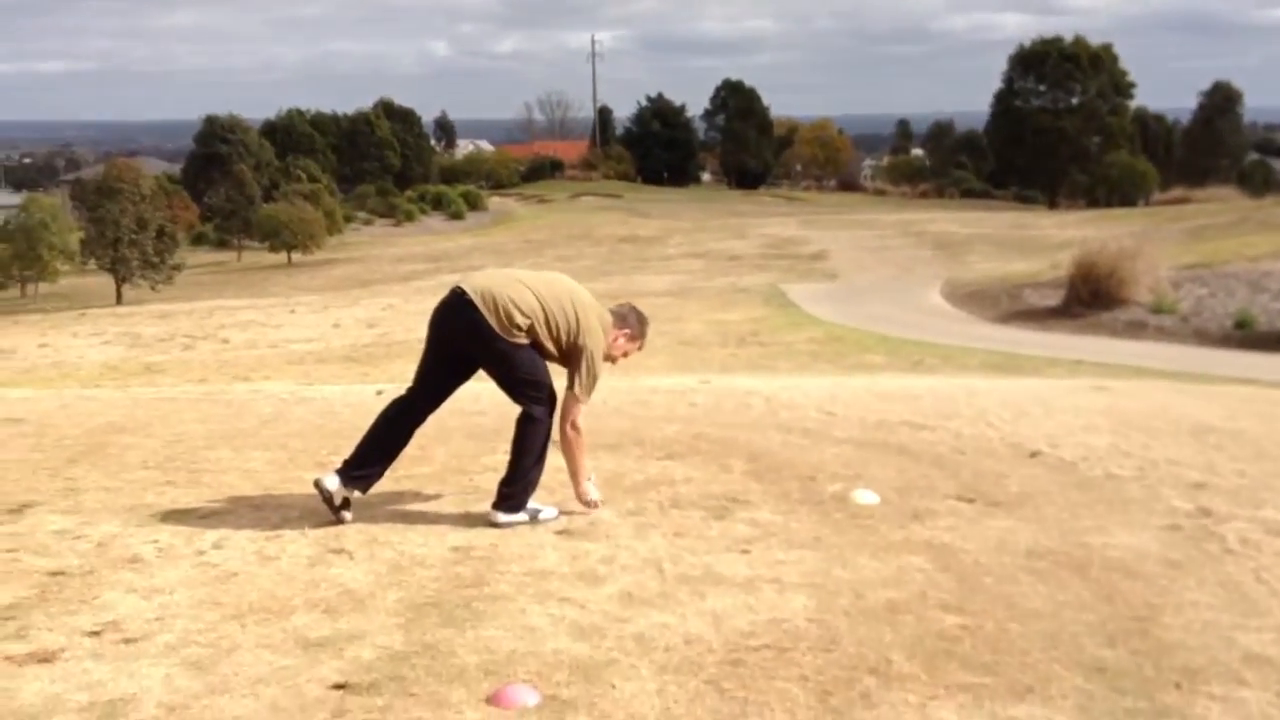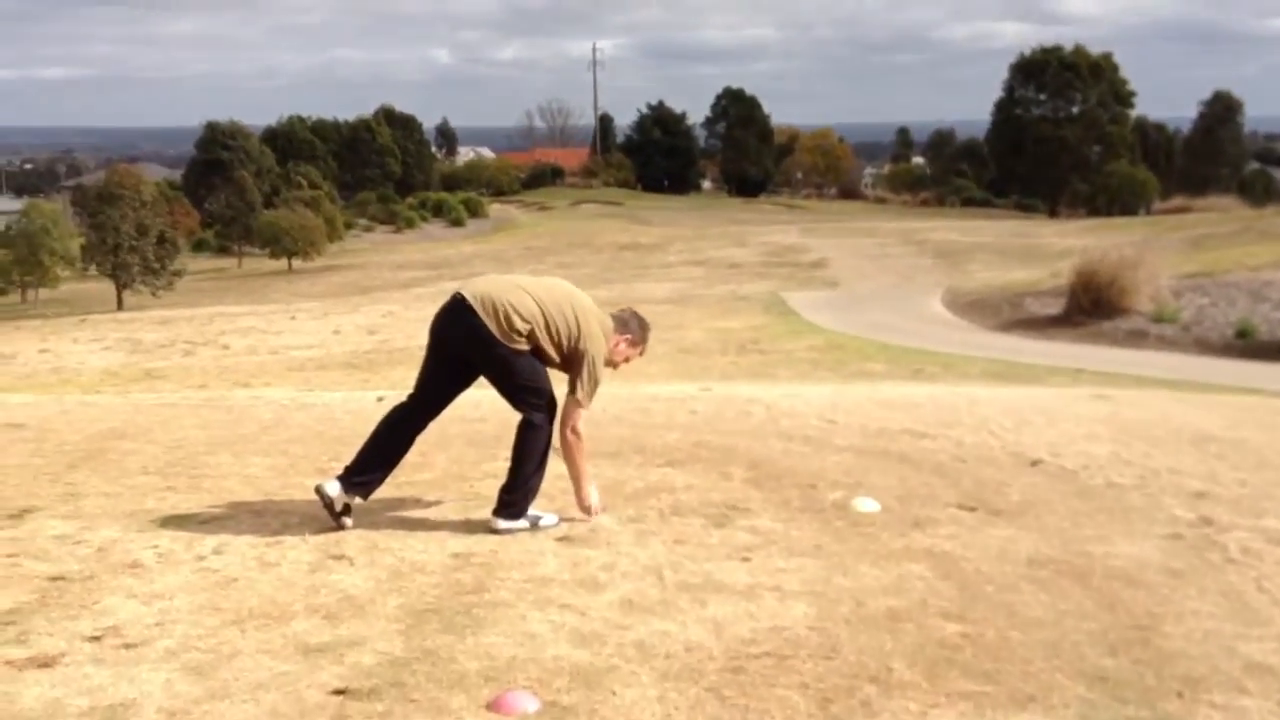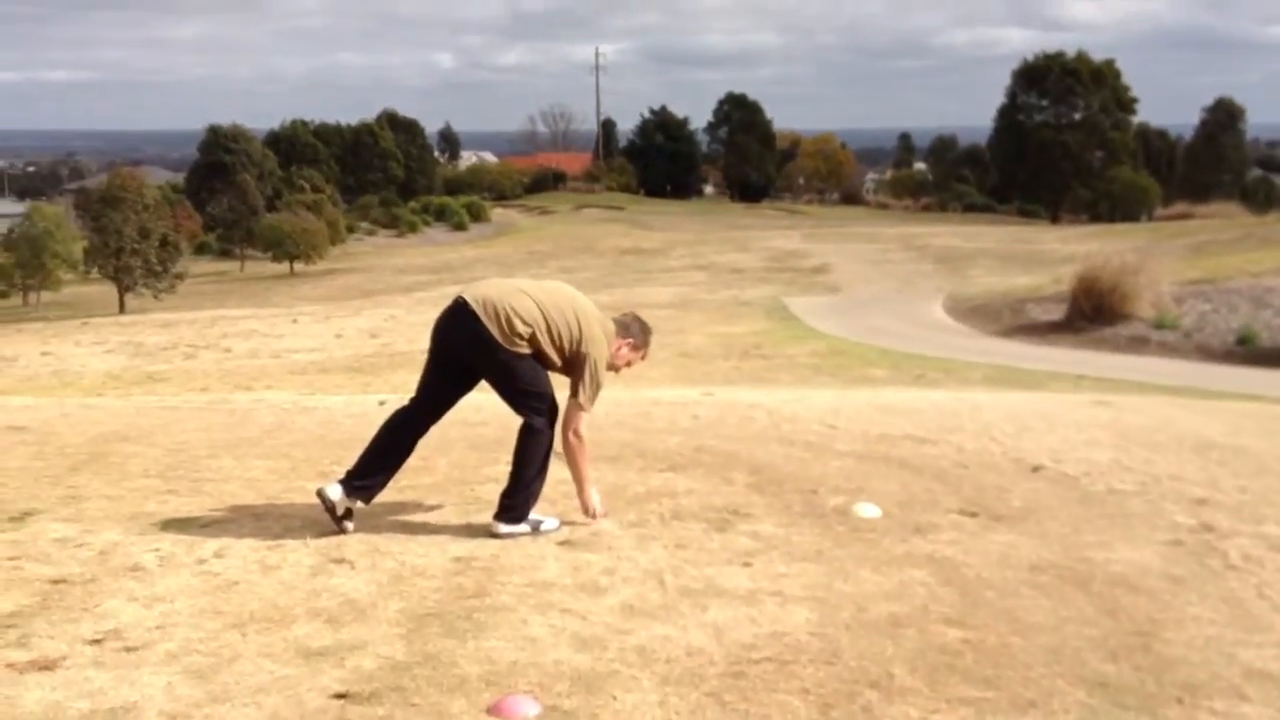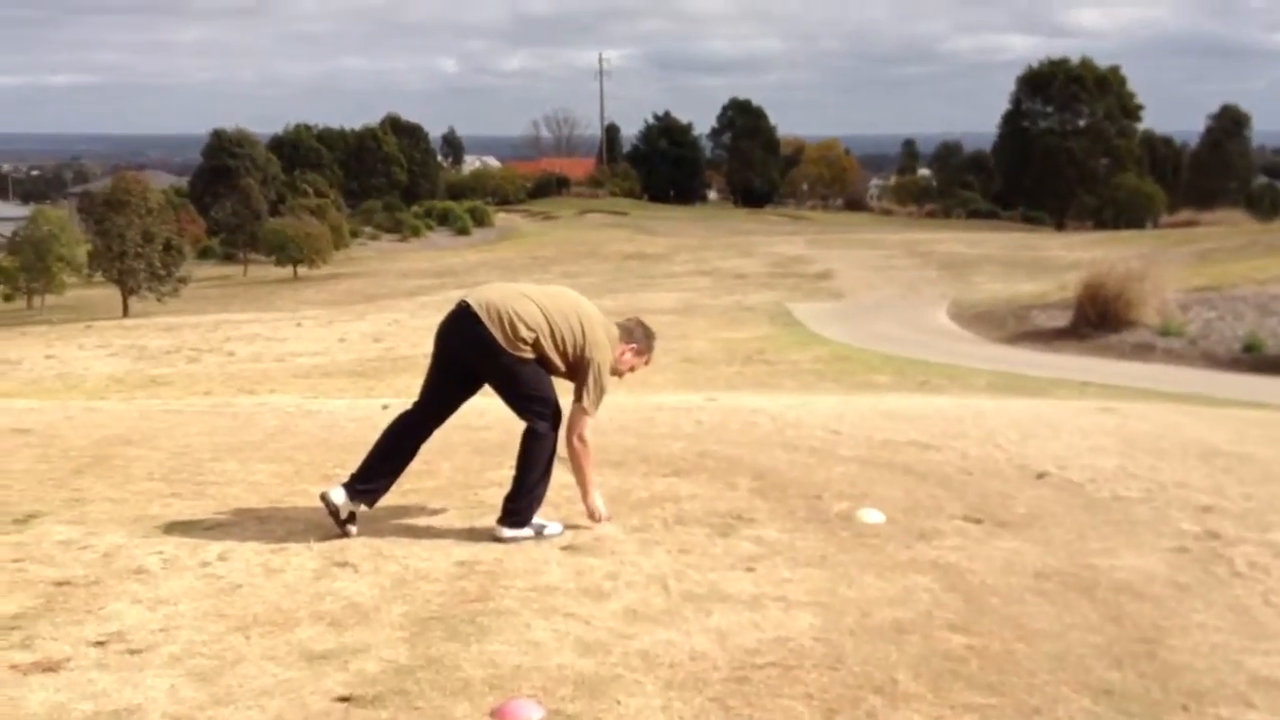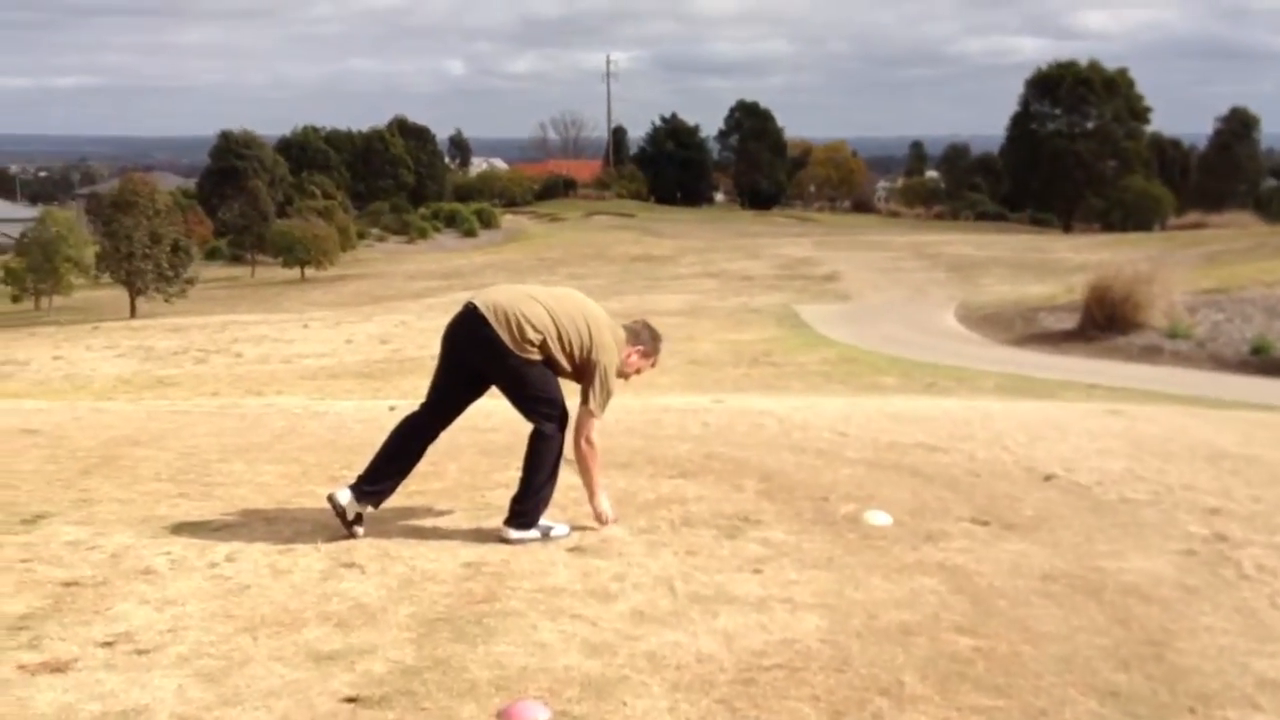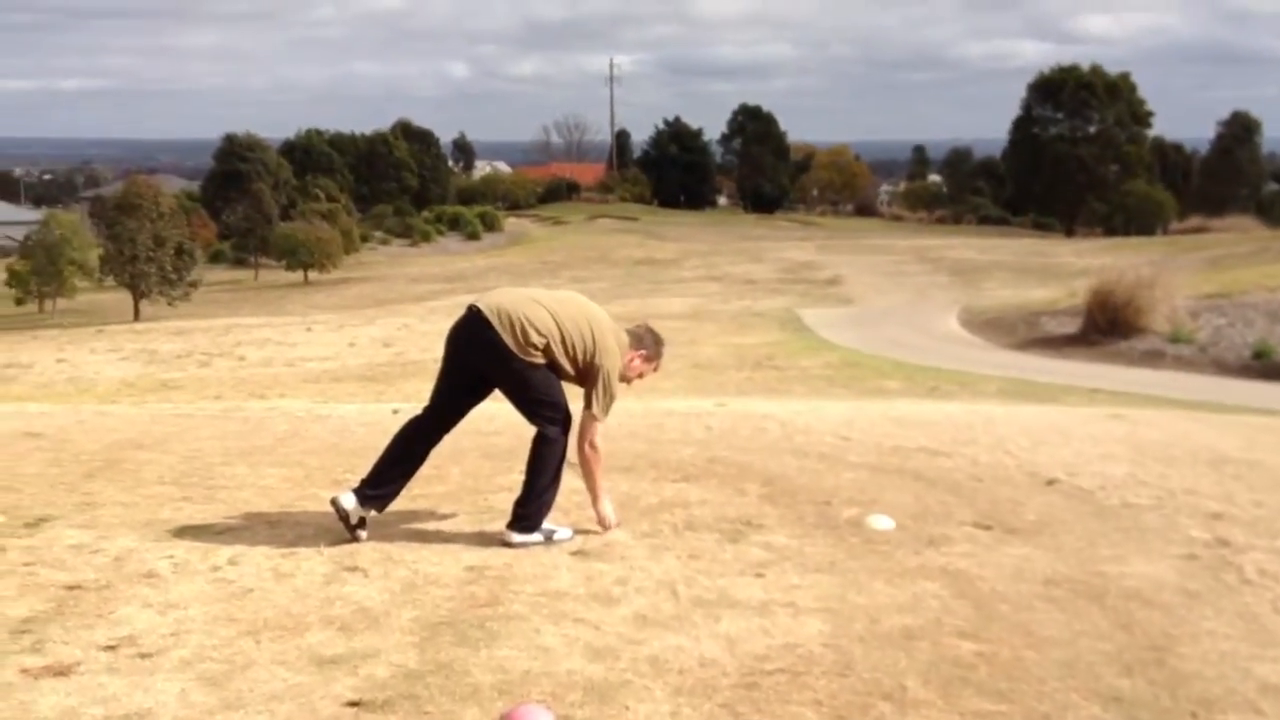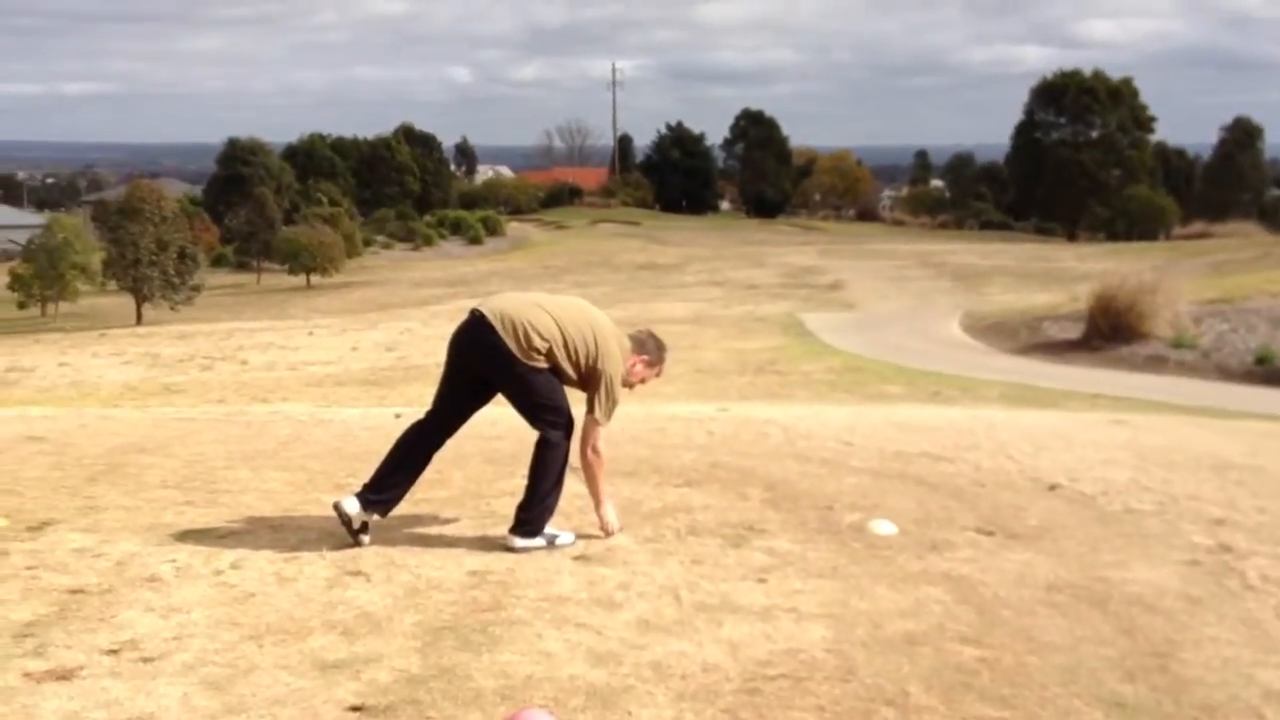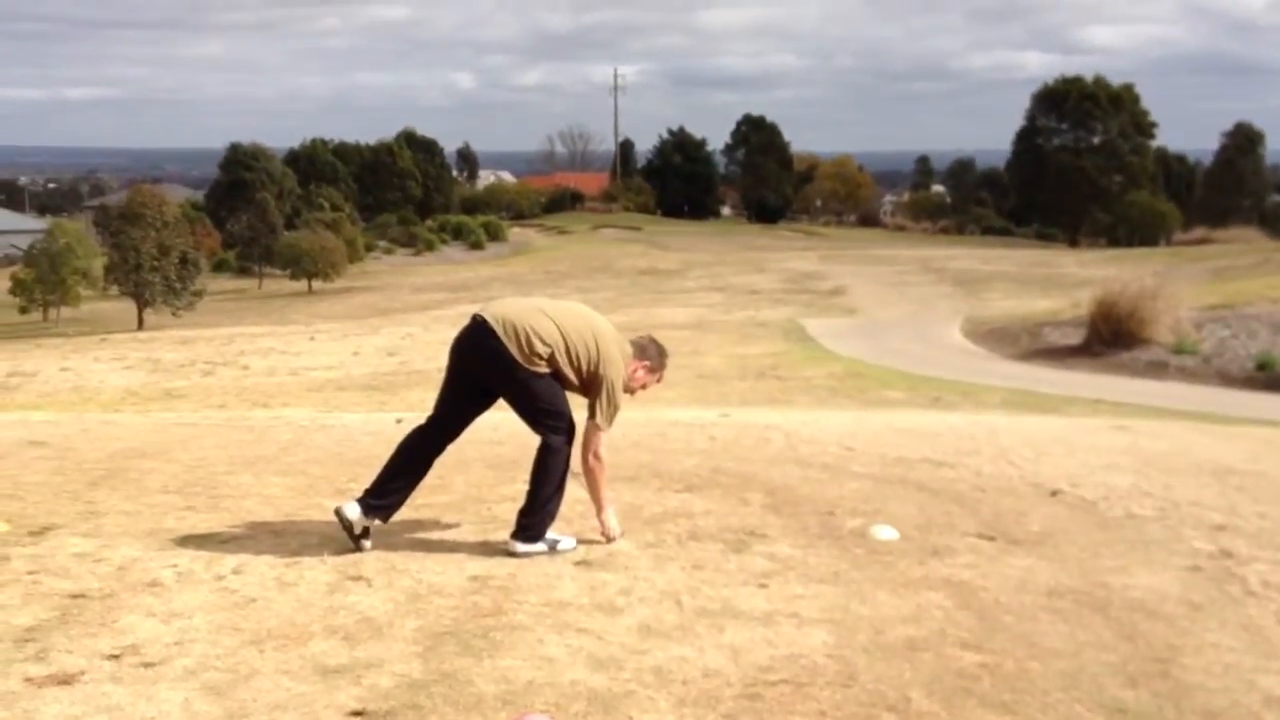
dt=0.1s
person 1, frame 1
left shoulder: (585, 311)
right shoulder: (594, 336)
right elbow: (570, 422)
right wrist: (582, 484)
left hip: (460, 301)
right hip: (494, 319)
left knee: (419, 399)
right knee: (540, 404)
left ankle: (344, 481)
right ankle: (512, 505)
person 1, frame 2
left shoulder: (586, 316)
right shoulder: (595, 342)
right elbow: (570, 427)
right wrist: (584, 489)
left hip: (459, 308)
right hip: (494, 325)
left knee: (420, 405)
right knee: (540, 410)
left ankle: (345, 487)
right ankle: (512, 512)
person 1, frame 3
left shoulder: (588, 320)
right shoulder: (597, 346)
right elbow: (573, 430)
right wrist: (586, 491)
left hip: (462, 311)
right hip: (496, 329)
left knee: (422, 409)
right knee: (541, 414)
left ankle: (348, 491)
right ankle: (513, 516)
person 1, frame 4
left shoulder: (592, 324)
right shoulder: (600, 351)
right elbow: (577, 435)
right wrist: (590, 494)
left hip: (465, 316)
right hip: (500, 333)
left knee: (425, 413)
right knee: (545, 419)
left ankle: (351, 495)
right ankle: (517, 521)
person 1, frame 5
left shoulder: (598, 327)
right shoulder: (607, 353)
right elbow: (584, 438)
right wrist: (597, 496)
left hip: (473, 317)
right hip: (508, 335)
left knee: (432, 414)
right knee: (552, 420)
left ankle: (358, 496)
right ankle: (524, 522)
person 1, frame 6
left shoulder: (601, 330)
right shoulder: (610, 357)
right elbow: (588, 442)
right wrist: (600, 501)
left hip: (475, 322)
right hip: (511, 338)
left knee: (435, 418)
right knee: (555, 425)
left ankle: (361, 500)
right ankle: (527, 526)
person 1, frame 7
left shoulder: (603, 336)
right shoulder: (612, 361)
right elbow: (591, 447)
right wrist: (603, 506)
left hip: (479, 325)
right hip: (513, 343)
left knee: (438, 422)
right knee: (558, 429)
left ankle: (364, 504)
right ankle: (529, 530)
person 1, frame 8
left shoulder: (606, 341)
right shoulder: (613, 366)
right elbow: (592, 452)
right wrist: (604, 511)
left hip: (480, 331)
right hip: (516, 348)
left knee: (439, 428)
right knee: (559, 434)
left ankle: (365, 510)
right ankle: (531, 535)
